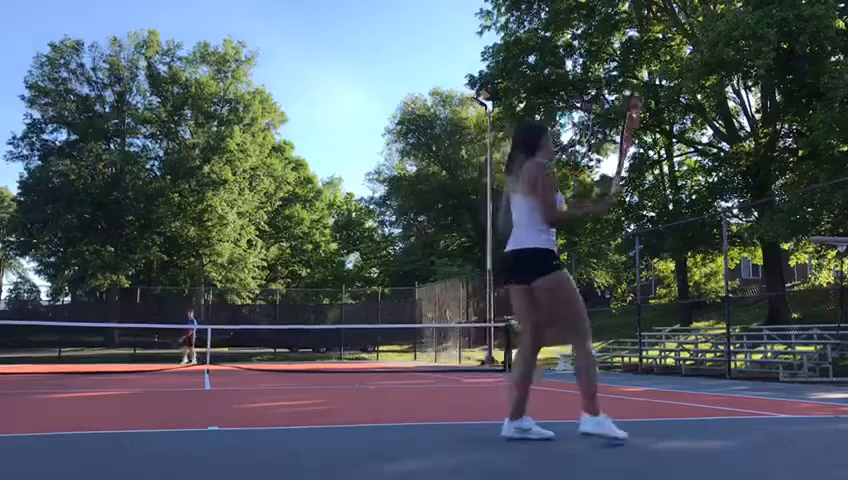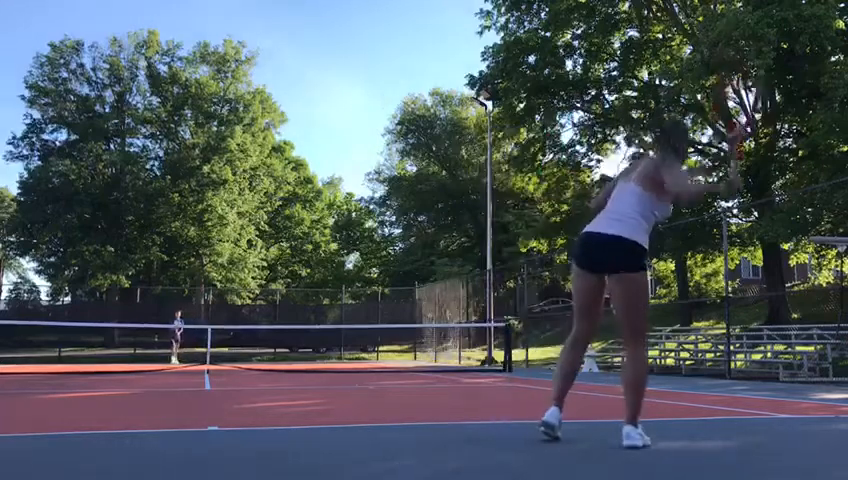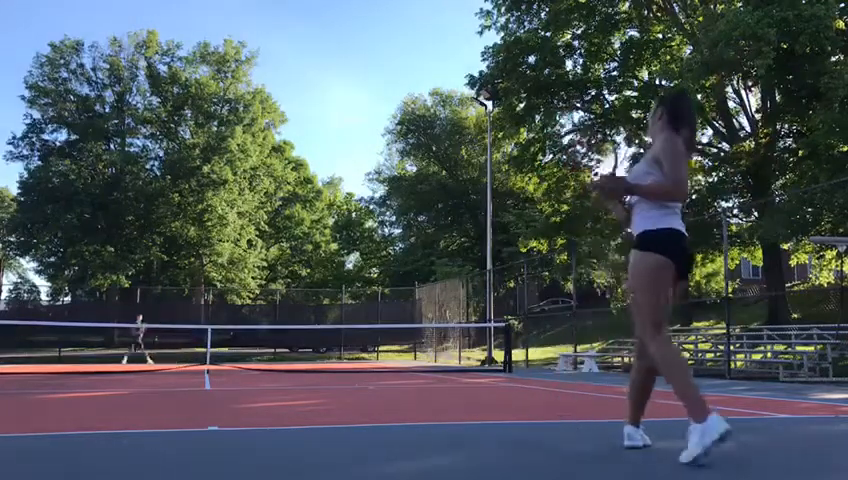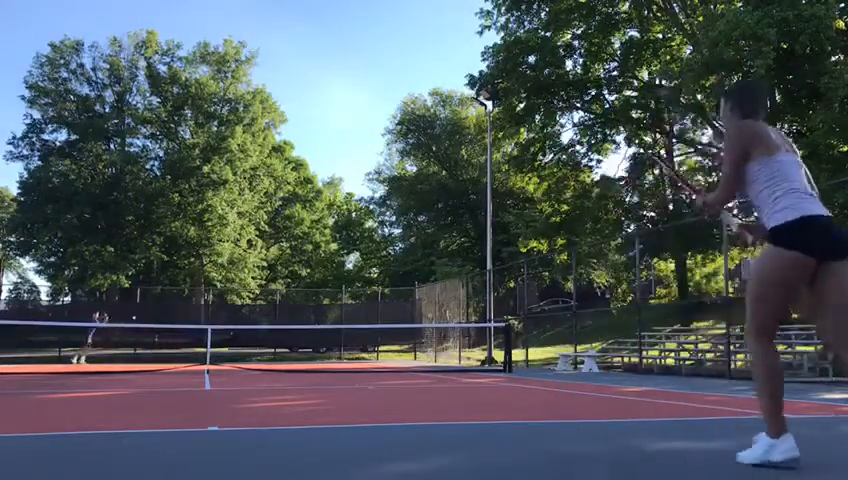
dt=1s
person 1, frame 1
left shoulder: (514, 175)
right shoulder: (543, 167)
right elbow: (550, 216)
right wrist: (591, 209)
left hip: (514, 258)
right hip: (538, 257)
left knee: (531, 341)
right knee: (580, 334)
left ankle: (516, 420)
right ankle: (592, 414)
person 1, frame 2
left shoulder: (634, 165)
right shoulder: (668, 169)
left elbow: (597, 203)
right elbow: (681, 191)
right wrist: (721, 187)
left hip: (589, 241)
right hip: (626, 250)
left knee: (580, 333)
right knee: (634, 342)
left ankle: (554, 410)
right ankle: (632, 426)
person 1, frame 3
left shoulder: (667, 140)
right shoulder: (674, 148)
left elbow: (674, 191)
left wrist: (624, 188)
right wrist: (620, 189)
left hip: (655, 242)
right hip: (674, 243)
left knee: (652, 334)
right knee: (645, 339)
left ankle: (704, 421)
right ankle: (633, 427)
person 1, frame 4
left shoulder: (739, 132)
right shoulder: (781, 137)
left elbow: (724, 196)
left wrist: (704, 202)
right wrist: (765, 225)
left hip: (793, 234)
left knee: (758, 334)
left ankle: (777, 438)
